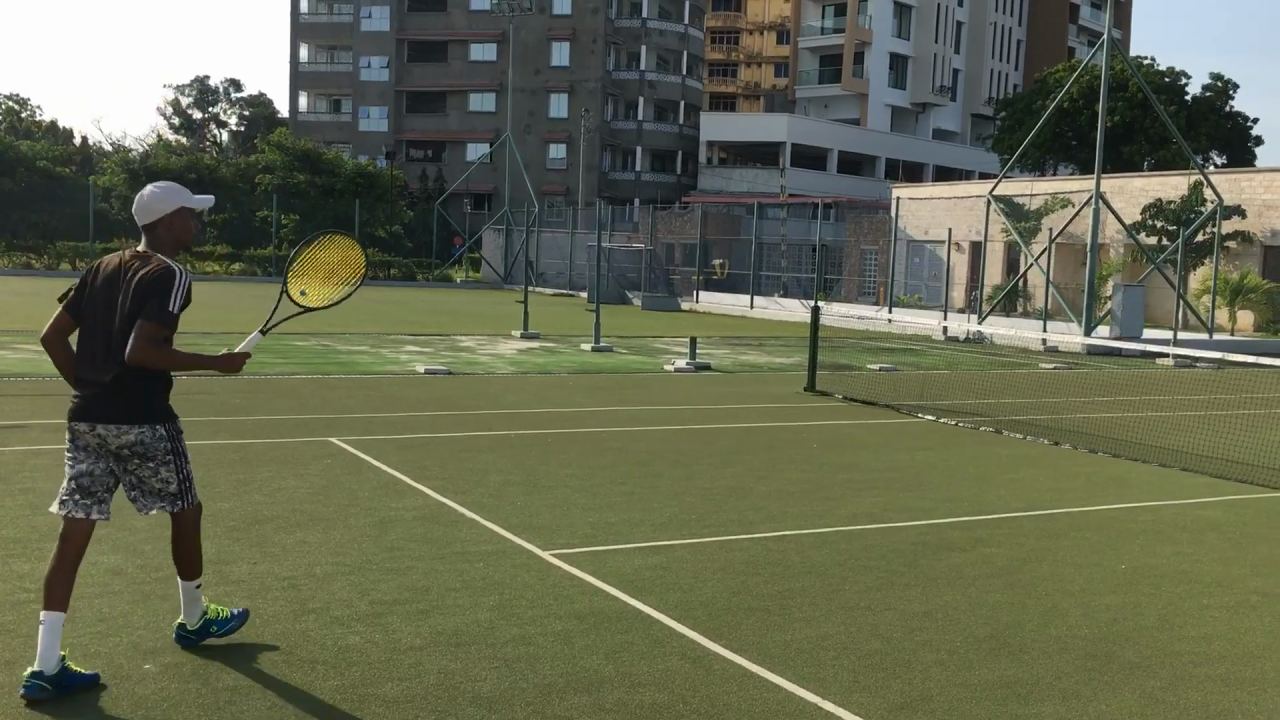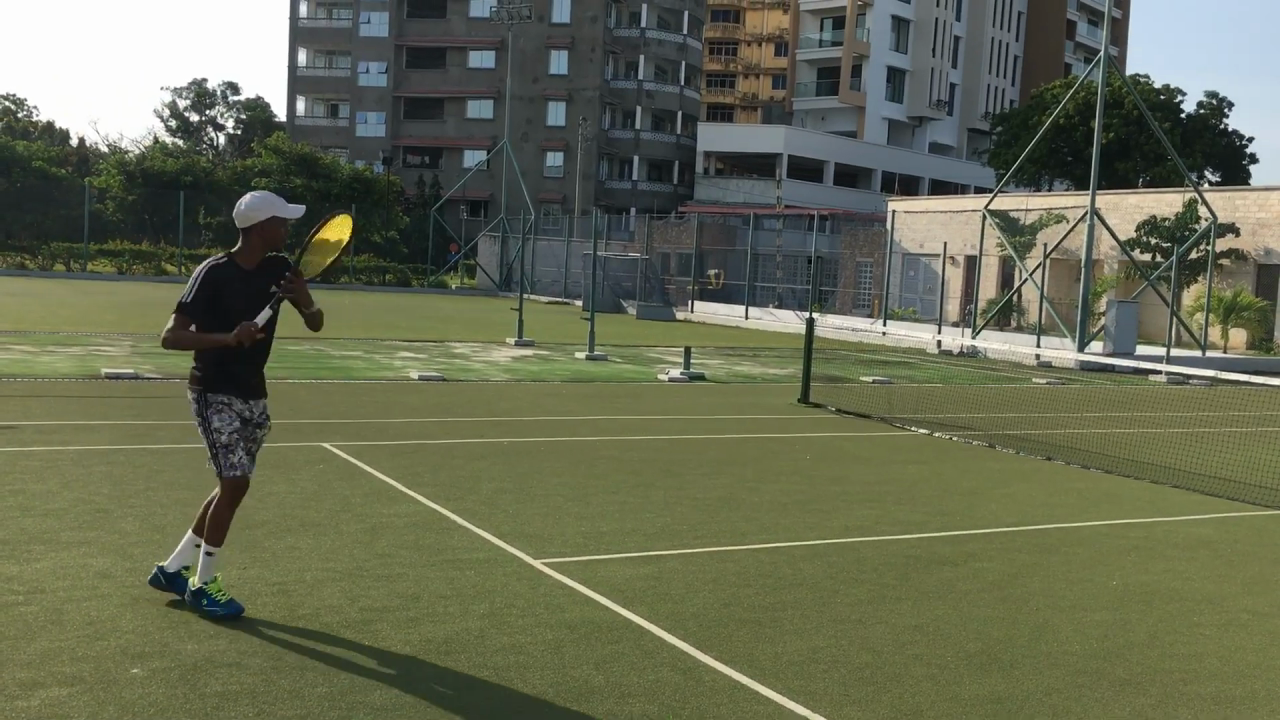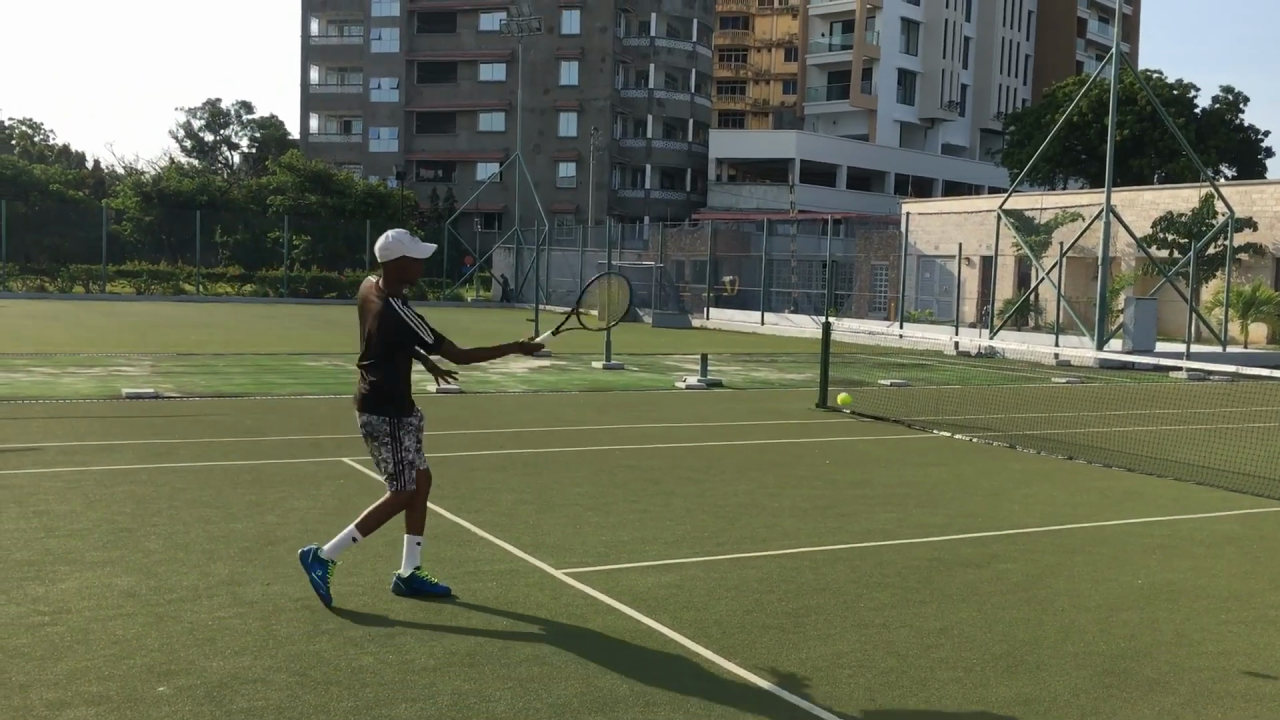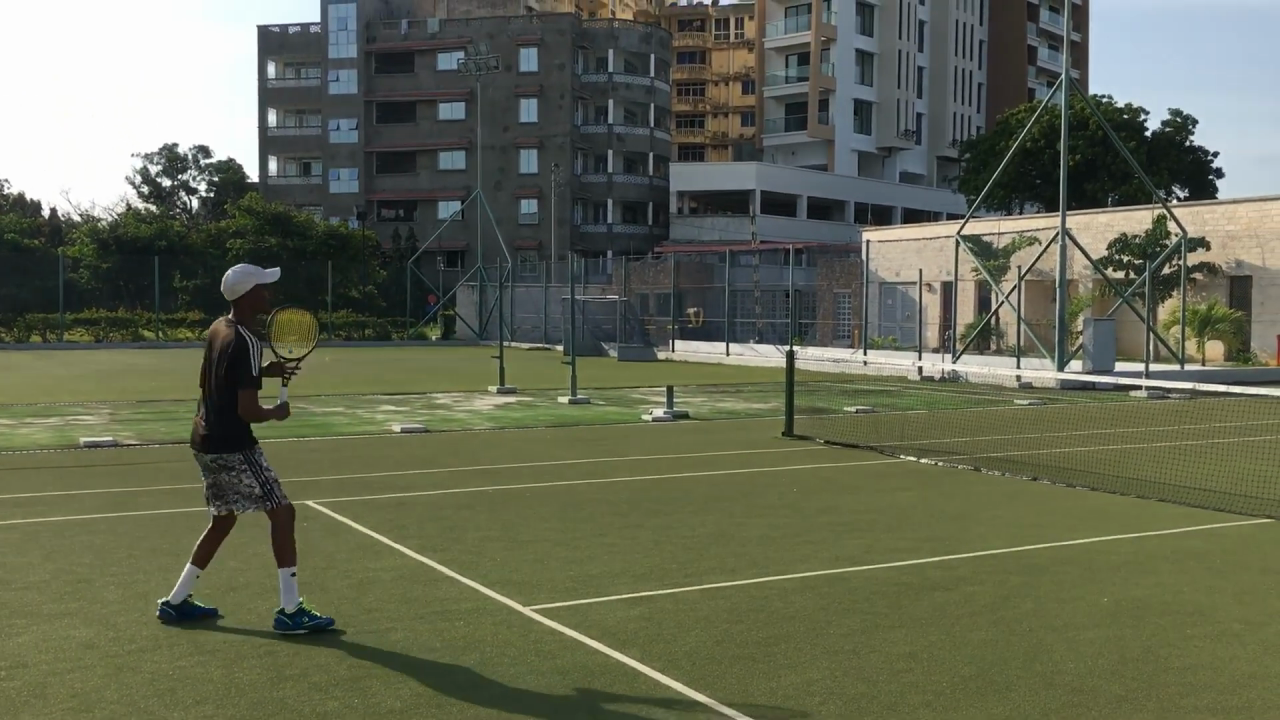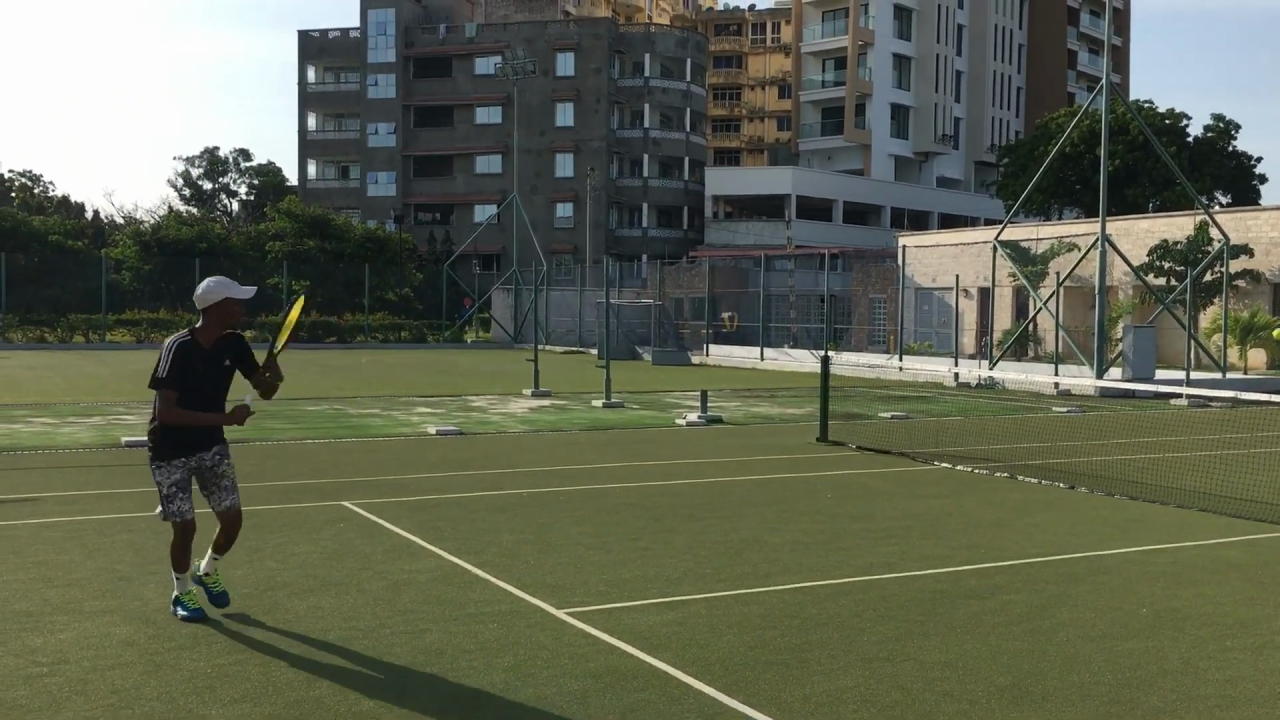
dt=1s
person 1, frame 1
left shoulder: (102, 268)
right shoulder: (171, 275)
left elbow: (52, 337)
right elbow: (139, 352)
right wrist: (213, 363)
left hip: (87, 419)
right hip: (143, 420)
left knee: (74, 532)
right knee: (186, 513)
left ankle: (45, 668)
right ankle: (196, 620)
person 1, frame 2
left shoulder: (279, 267)
right shoulder: (213, 272)
left elbow: (315, 324)
right elbow: (171, 337)
left wrist: (305, 301)
right wrist: (227, 338)
left hip: (252, 394)
right hip: (215, 393)
left knee: (231, 484)
right knee: (235, 483)
left ankle: (172, 570)
right ankle: (202, 584)
person 1, frame 3
left shoulder: (369, 287)
right shoulder: (397, 313)
right elbow: (456, 355)
left wrist: (424, 360)
right wrist: (514, 348)
left hip: (383, 405)
right hip: (385, 413)
left knee: (420, 482)
right knee: (403, 496)
left ankle: (409, 574)
right ankle: (323, 555)
person 1, frame 4
left shoulder: (217, 329)
right shoulder: (246, 343)
right elbow: (247, 411)
left wrist: (264, 372)
right wrist: (278, 412)
left hip: (205, 441)
right hip: (232, 445)
left knee: (223, 520)
right knee: (282, 513)
left ankle: (176, 601)
right ankle: (291, 609)
person 1, frame 5
left shoulder: (234, 344)
right shoulder: (176, 348)
left elbow: (264, 391)
right elbow: (165, 412)
left wrist: (271, 376)
right wrist: (222, 418)
left hip: (211, 445)
right hip: (171, 450)
left knee: (232, 519)
right knee: (185, 527)
left ankle: (207, 571)
right ankle: (182, 593)
